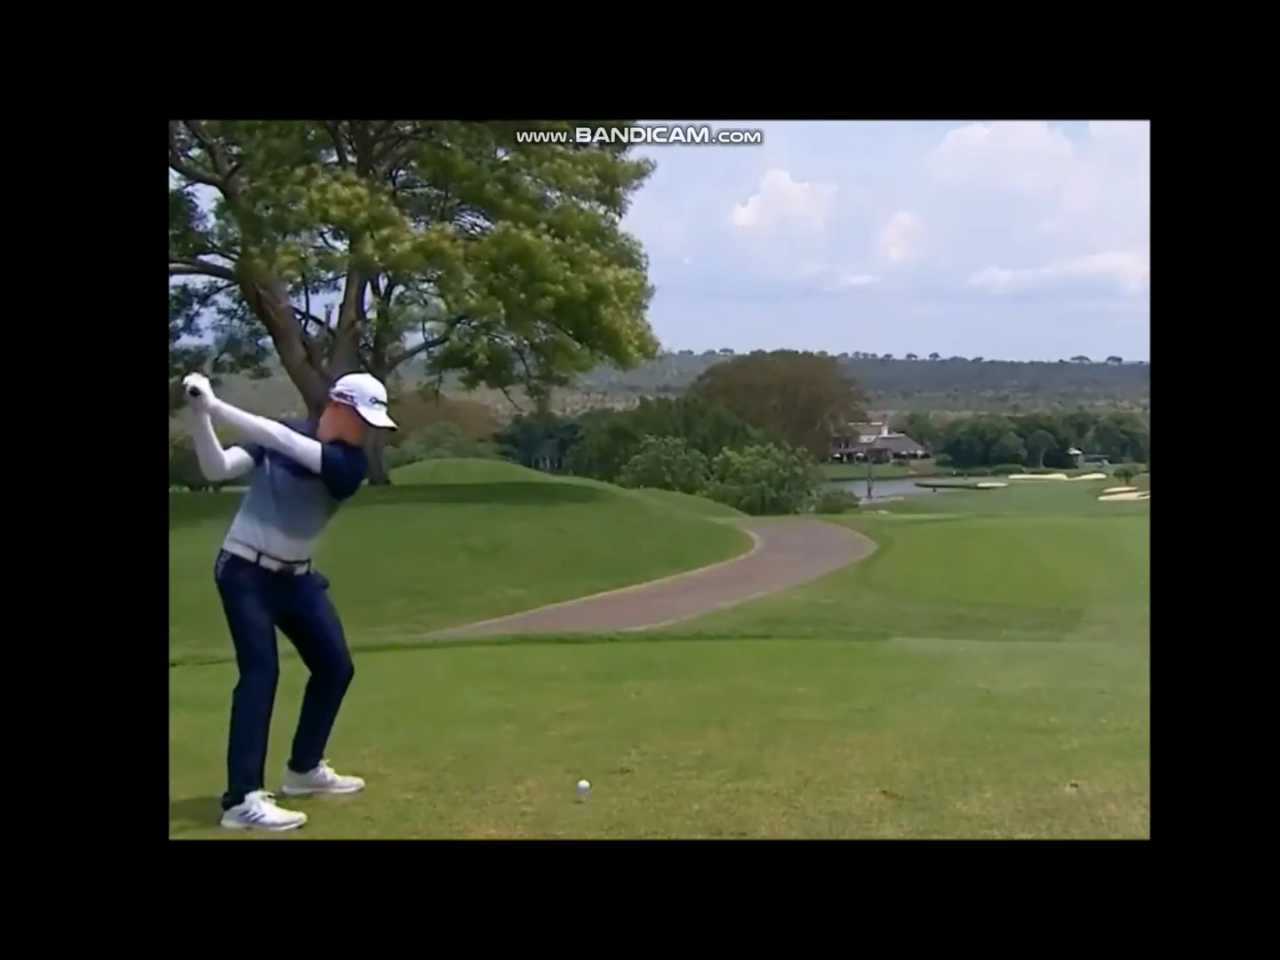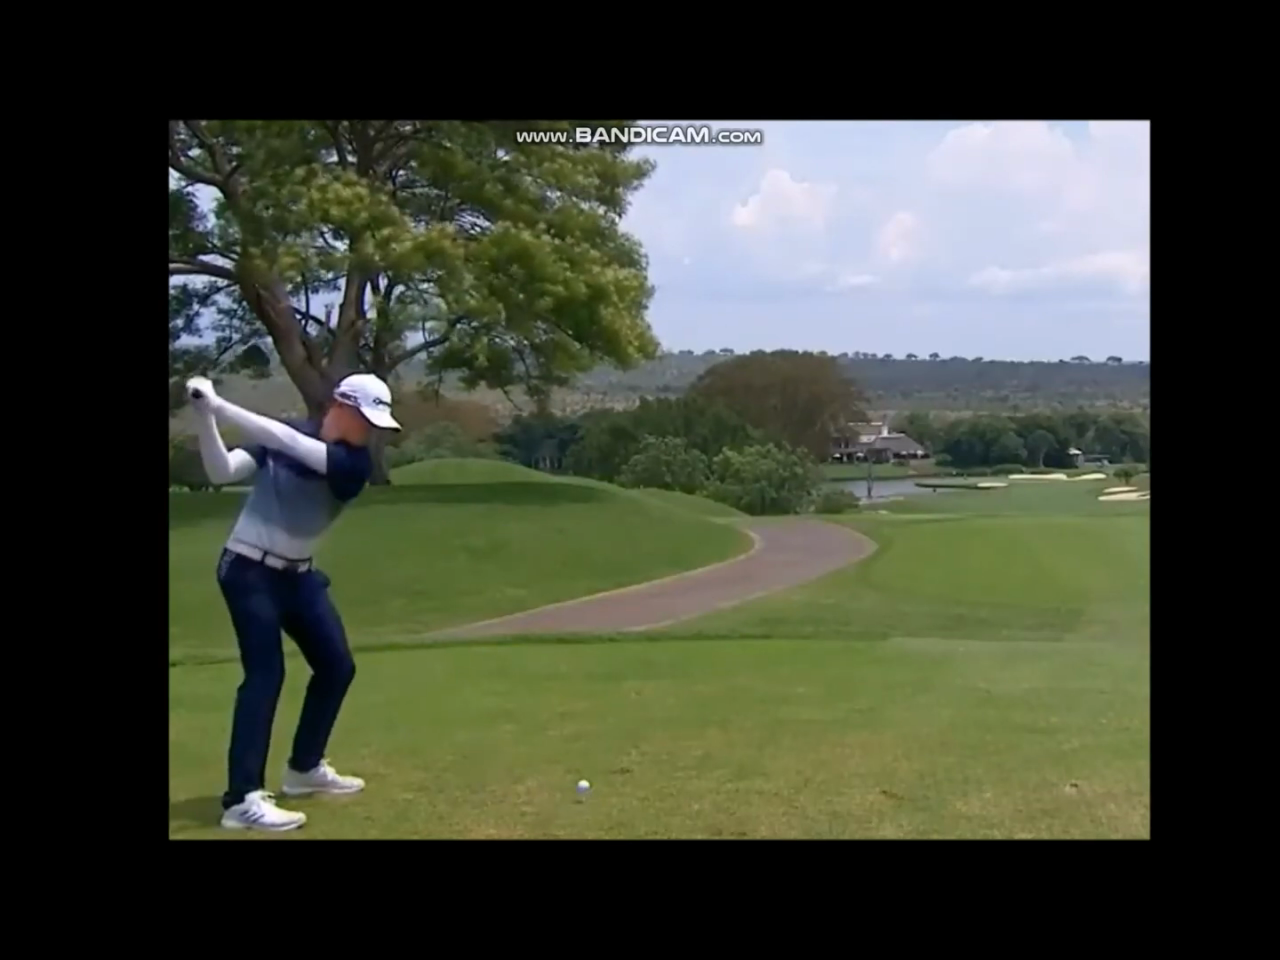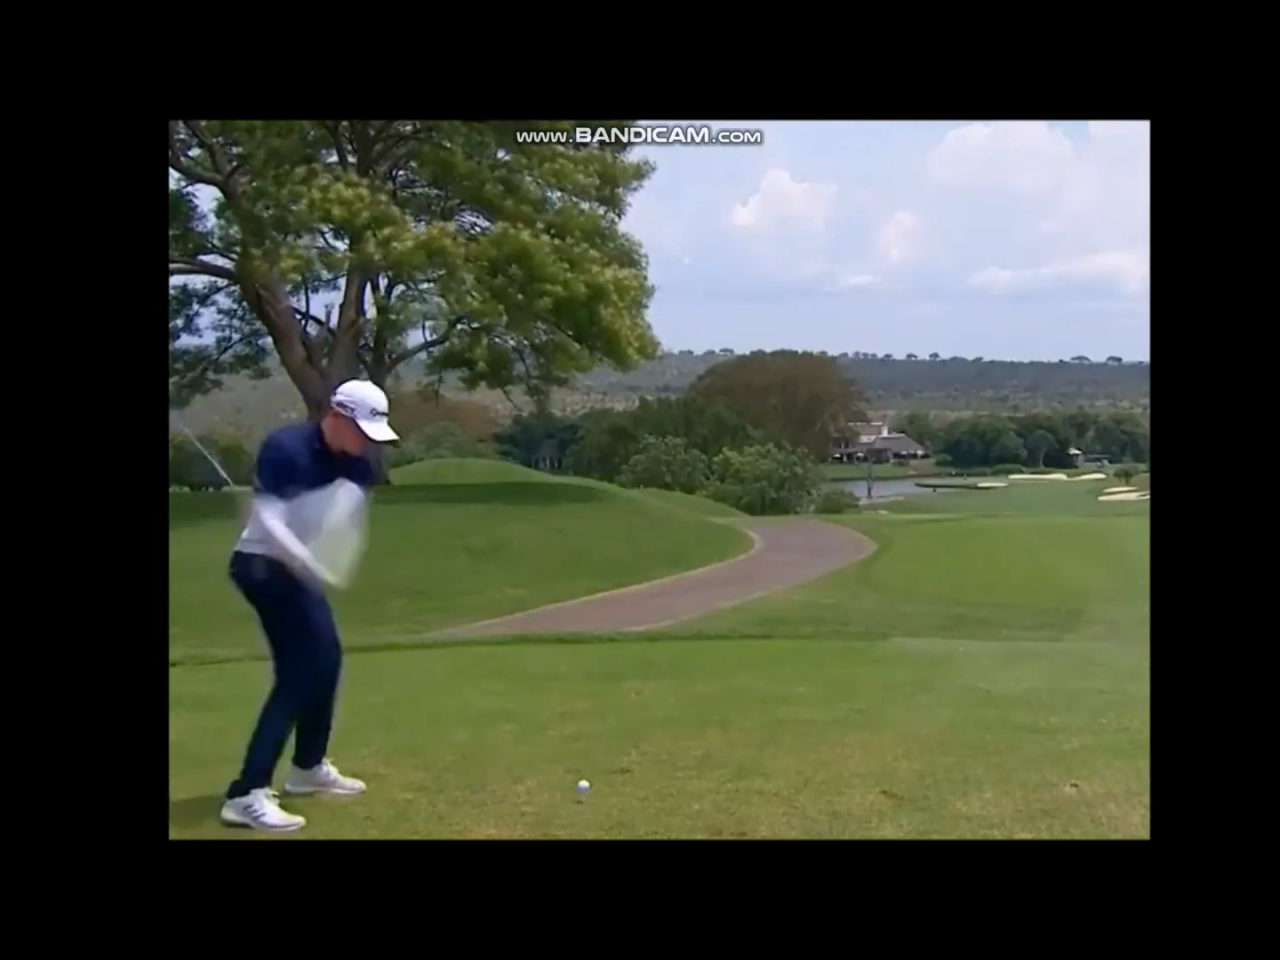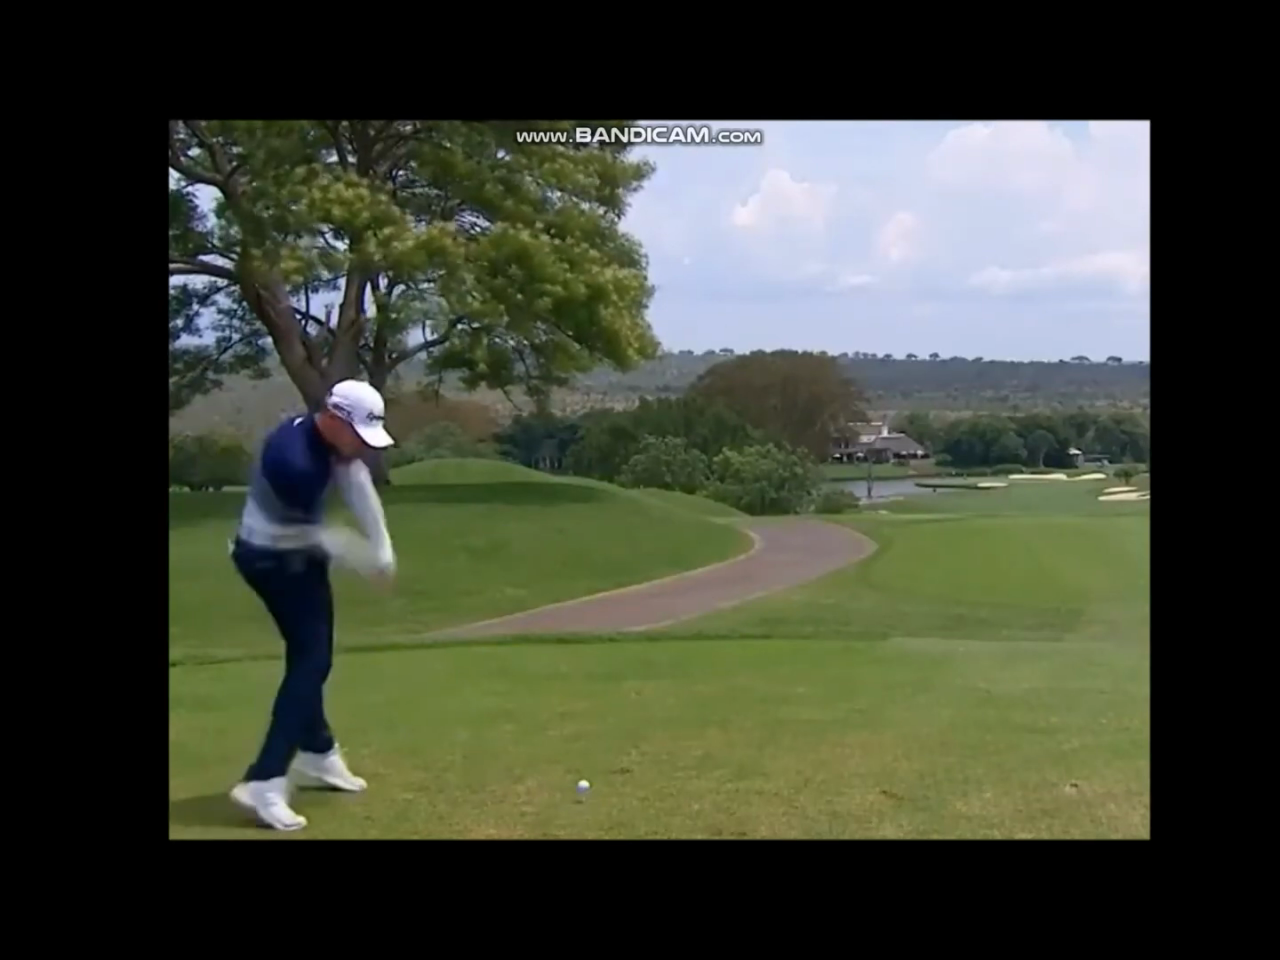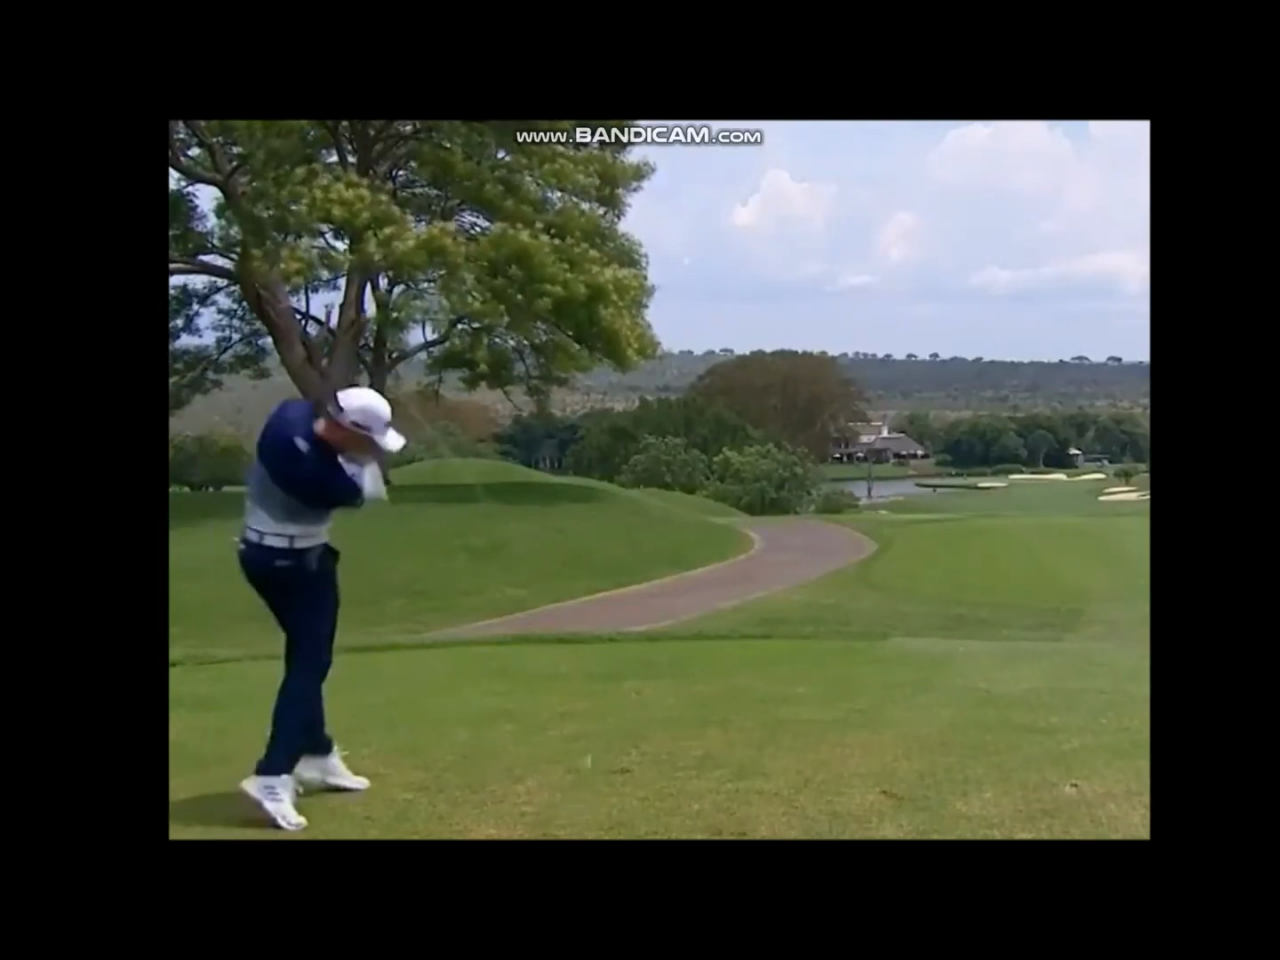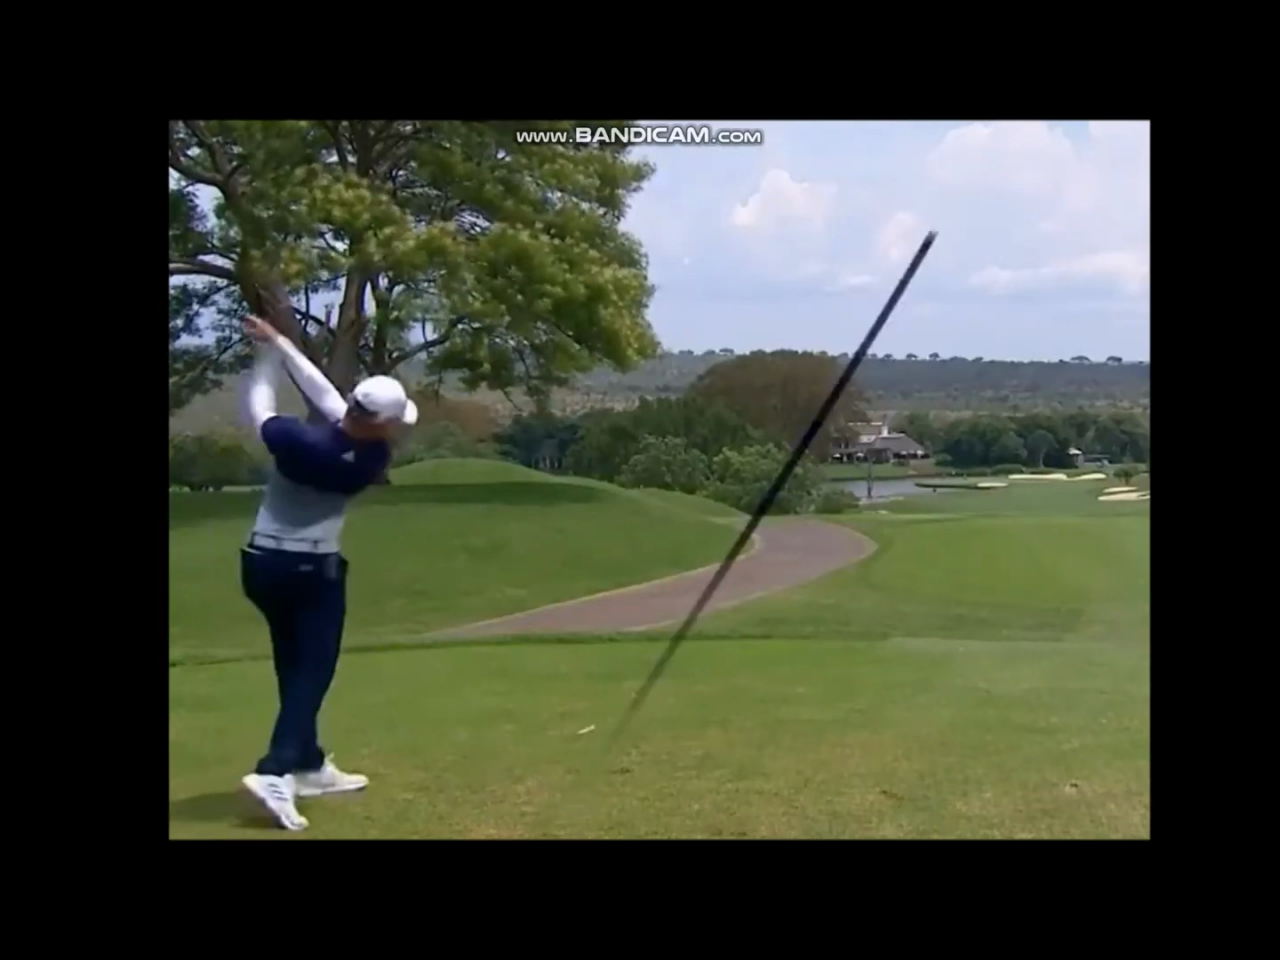
dt=0.1s
person 1, frame 1
left shoulder: (351, 463)
right shoulder: (275, 437)
left elbow: (284, 442)
right elbow: (218, 468)
left wrist: (214, 406)
right wrist: (201, 413)
left hip: (296, 575)
right hip: (245, 571)
left knee: (335, 666)
right knee: (260, 673)
left ankle: (305, 768)
right ankle: (242, 799)
person 1, frame 2
left shoulder: (355, 462)
right shoulder: (282, 435)
left elbow: (290, 444)
right elbow: (222, 471)
left wrist: (219, 406)
right wrist: (205, 415)
left hip: (298, 574)
right hip: (248, 570)
left knee: (337, 666)
right knee: (265, 673)
left ankle: (305, 767)
right ankle: (242, 799)
person 1, frame 3
left shoulder: (356, 463)
right shoulder: (284, 448)
right elbow: (267, 519)
left wrist: (312, 565)
right wrist: (304, 561)
left hip: (296, 570)
right hip: (265, 568)
left knee: (322, 662)
right knee: (299, 669)
left ankle: (307, 766)
right ankle: (247, 795)
person 1, frame 4
left shoulder: (337, 440)
right shoulder: (291, 458)
left elbow: (361, 489)
right elbow: (316, 536)
left wrist: (381, 546)
right wrist: (368, 562)
left hip: (287, 555)
right hip: (275, 558)
left knee: (311, 655)
right knee: (310, 661)
left ankle: (315, 752)
right ankle: (264, 782)
person 1, frame 5
left shoulder: (284, 421)
right shoulder: (339, 478)
right elbow: (368, 490)
left hip: (257, 556)
right hip: (300, 562)
left knee: (304, 659)
right knee: (308, 664)
left ankle: (315, 756)
right ankle: (272, 779)
person 1, frame 6
left shoulder: (298, 441)
right shoulder: (371, 458)
left elbow: (256, 411)
right elbow: (334, 409)
left wrist: (273, 348)
right wrist: (281, 345)
left hip: (261, 563)
right hip: (313, 568)
left knee: (299, 657)
right knee: (312, 669)
left ankle: (307, 766)
right ankle: (275, 773)
